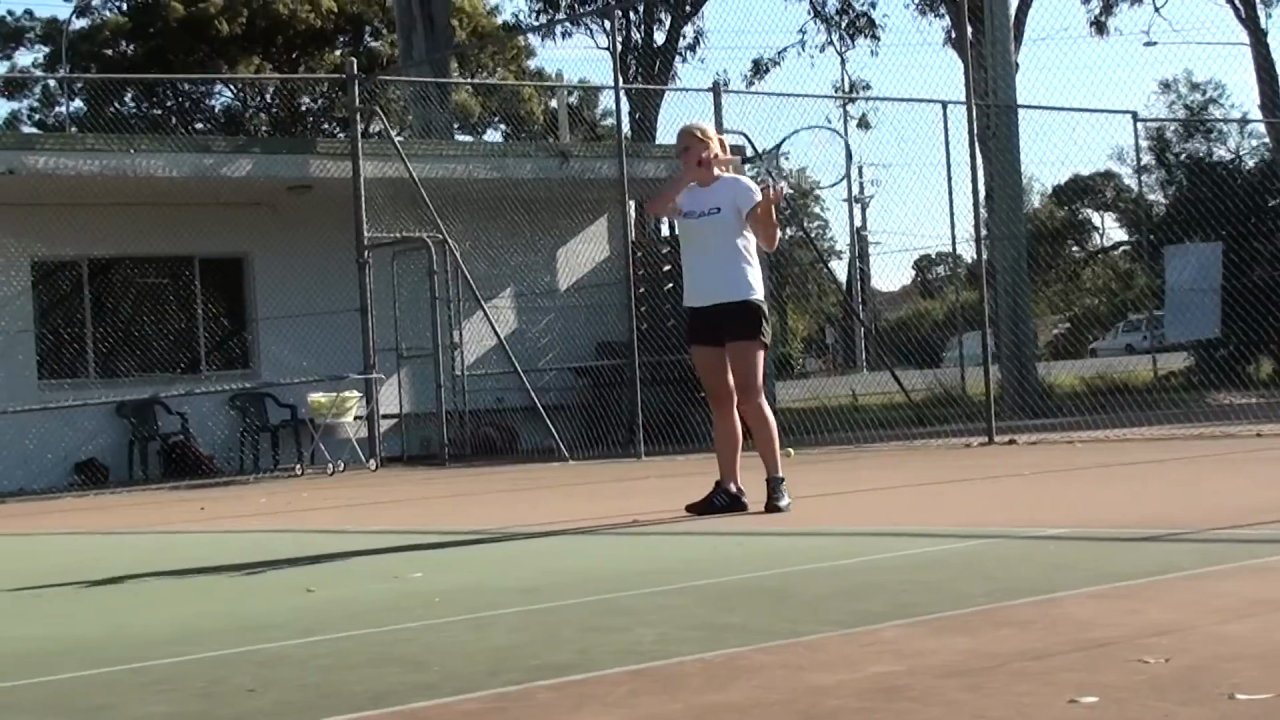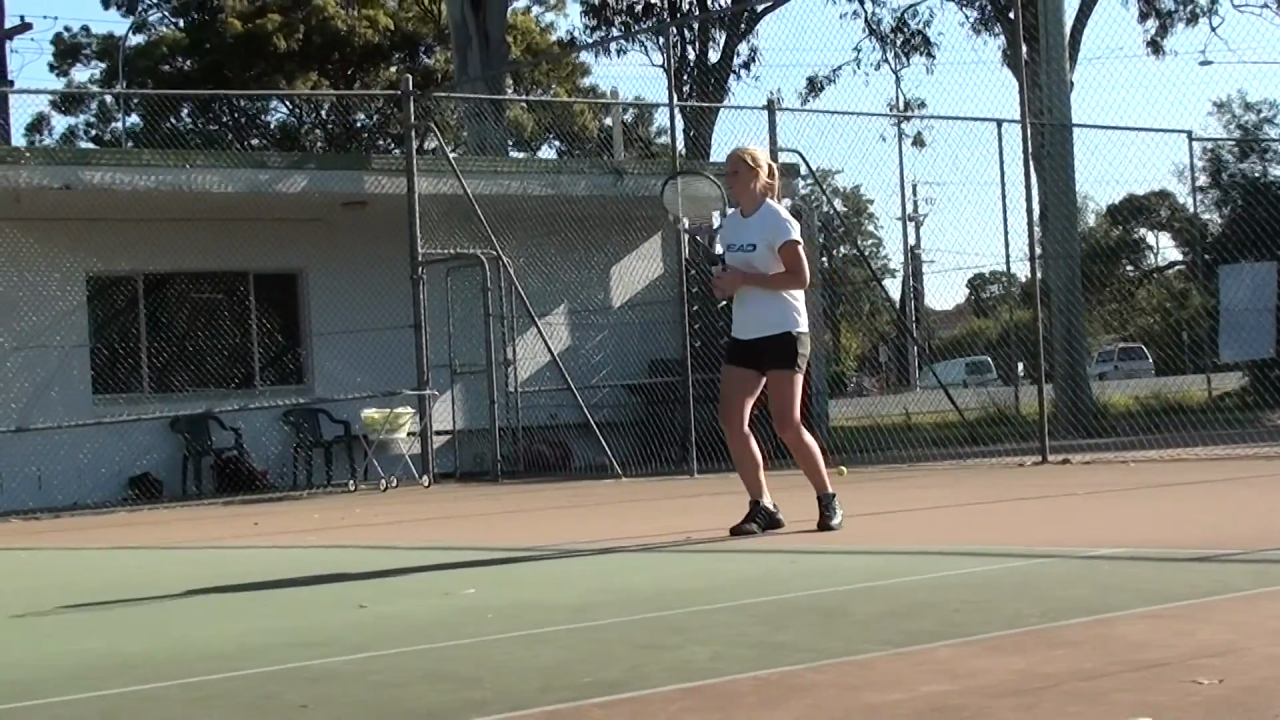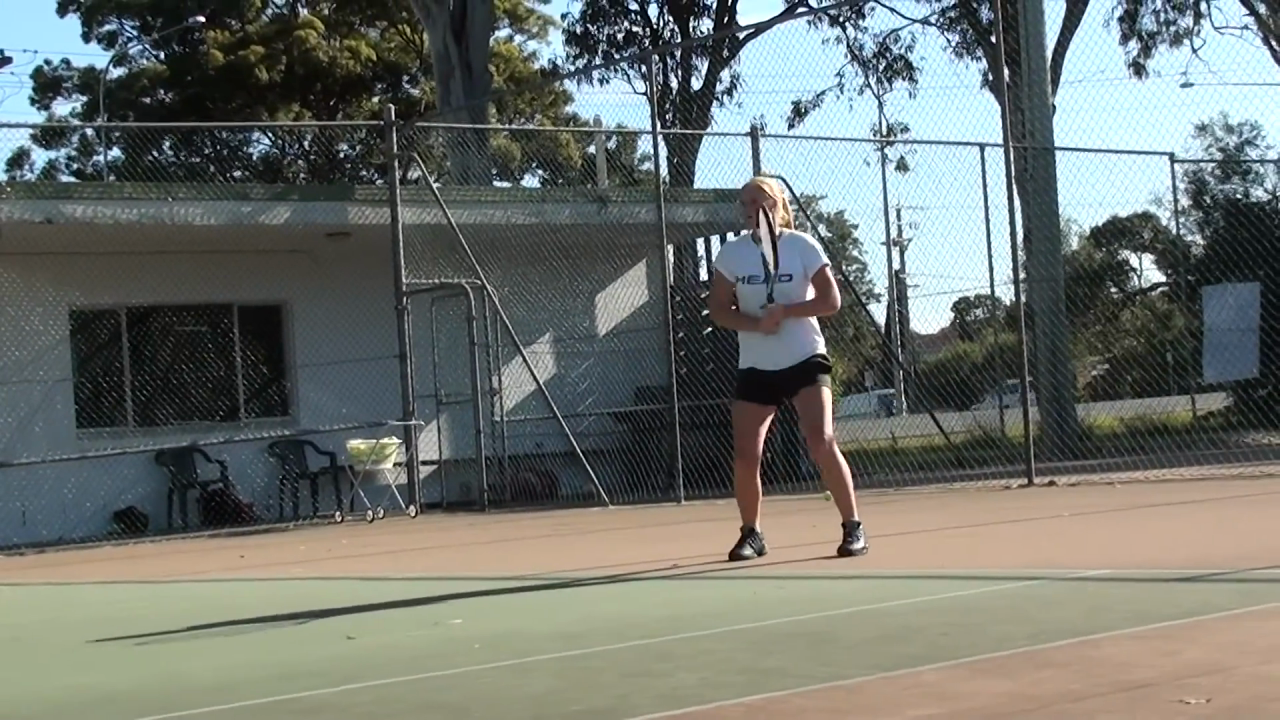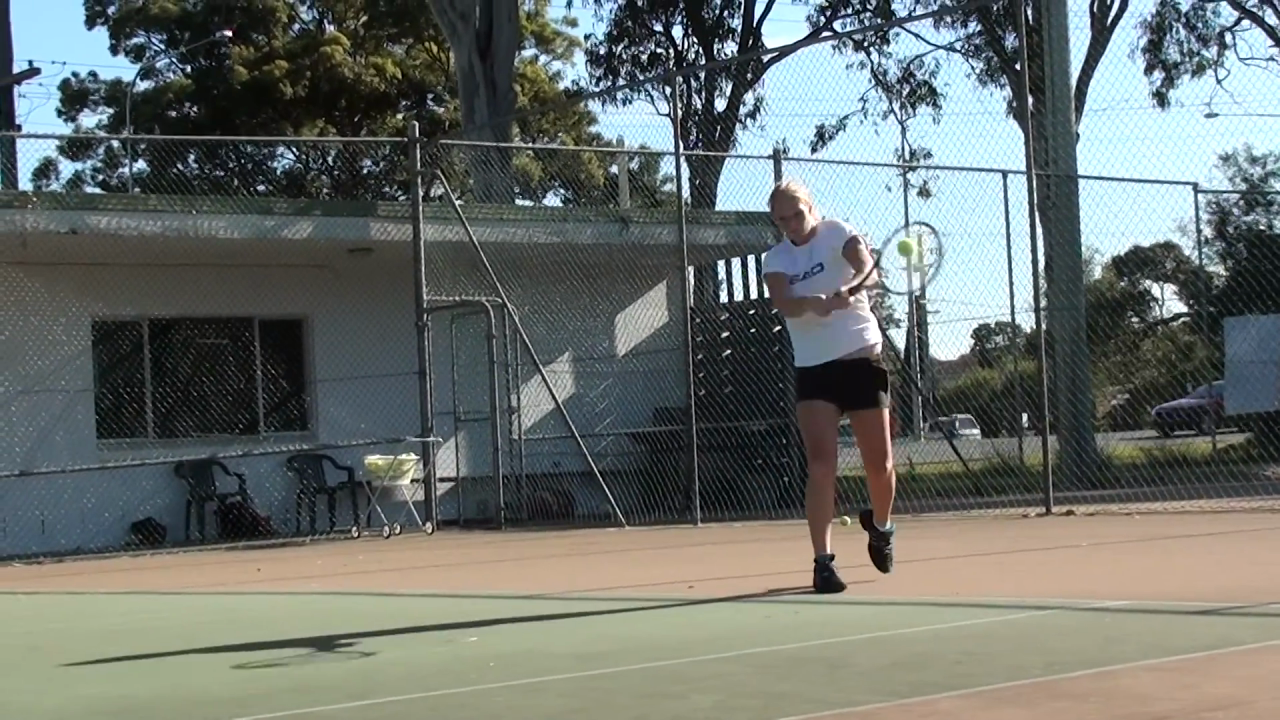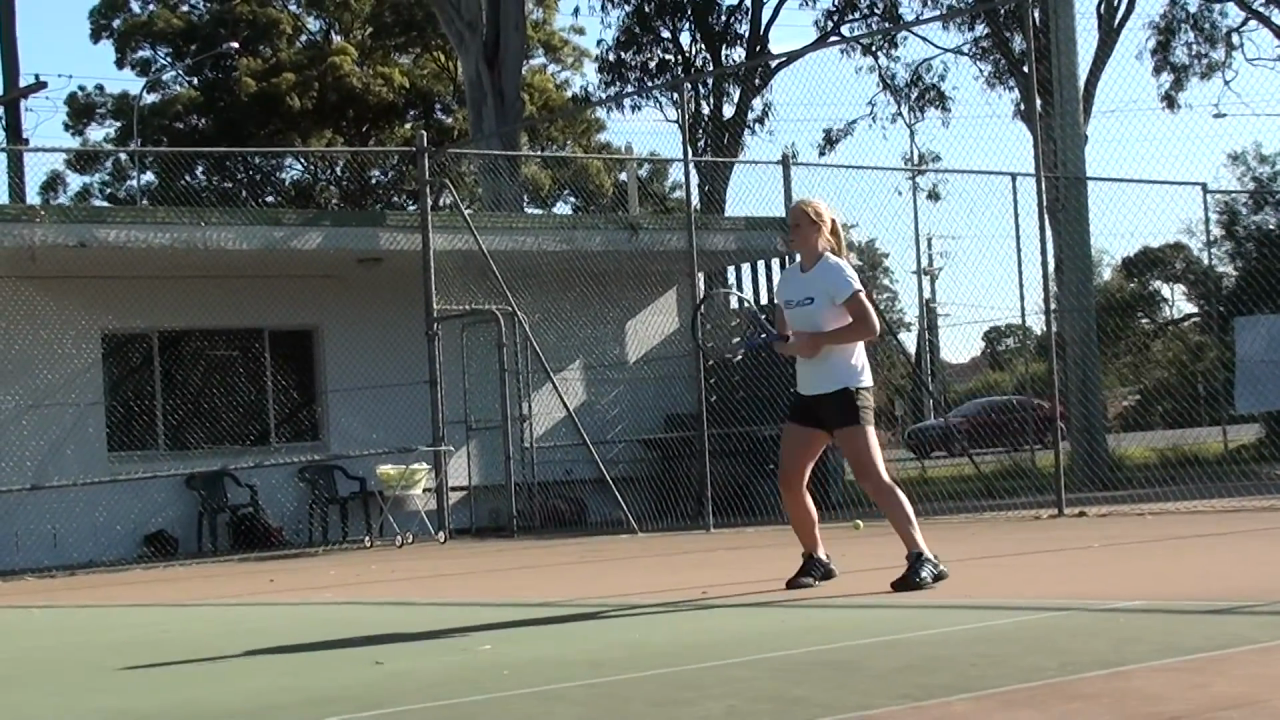
dt=1s
person 1, frame 1
left shoulder: (739, 188)
right shoulder: (682, 197)
left elbow: (769, 242)
right elbow: (655, 206)
left wrist: (769, 210)
right wrist: (690, 172)
left hip: (741, 302)
right hip: (699, 308)
left knee: (750, 396)
right knee: (720, 401)
left ankle: (776, 482)
right ankle: (729, 488)
person 1, frame 2
left shoulder: (777, 221)
right shoulder: (729, 223)
left elbow: (799, 278)
left wrist: (747, 279)
right wrist: (724, 283)
left hip: (782, 332)
right hip: (743, 336)
left knee: (788, 425)
right knee: (732, 421)
left ankle: (828, 498)
right ankle: (762, 506)
person 1, frame 3
left shoulder: (804, 246)
right shoulder: (730, 253)
left elbow: (831, 301)
right elbow: (717, 308)
left wrist: (785, 312)
right wrist: (754, 323)
left hip: (804, 359)
right hip: (755, 366)
left knee: (821, 442)
right knee: (745, 457)
left ankle: (853, 527)
right ankle: (751, 533)
person 1, frame 4
left shoulder: (838, 231)
right shoulder: (776, 260)
left elbow: (864, 264)
right elbow: (784, 304)
left wrist: (844, 292)
right wrist: (814, 302)
left hip: (862, 361)
right hip: (814, 369)
left knee: (880, 464)
right knee: (822, 464)
left ankle: (880, 525)
right ankle: (823, 561)
person 1, frame 5
left shoulder: (836, 272)
right shoulder: (787, 278)
left elbow: (869, 327)
right elbow: (783, 331)
left wrist: (814, 340)
right wrist: (790, 344)
left hip: (845, 390)
right hip: (808, 393)
left knee: (872, 477)
right knee: (789, 481)
left ankle: (923, 558)
right ankle: (816, 559)
